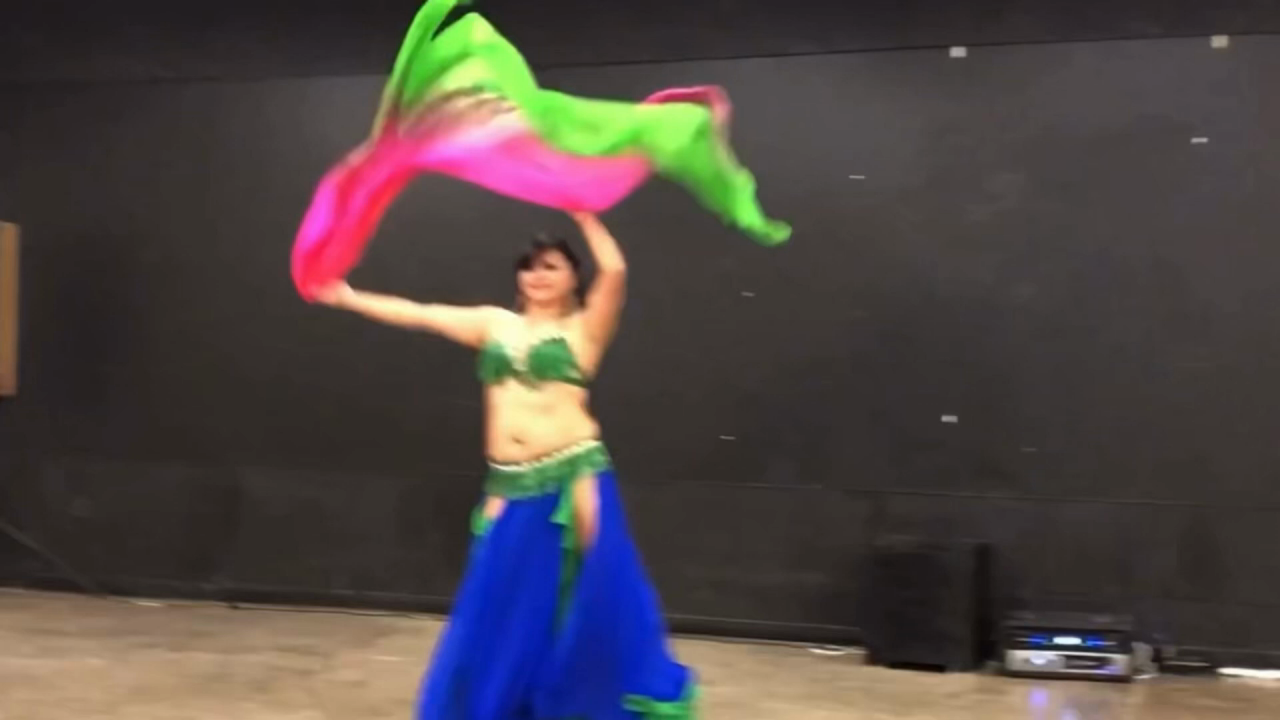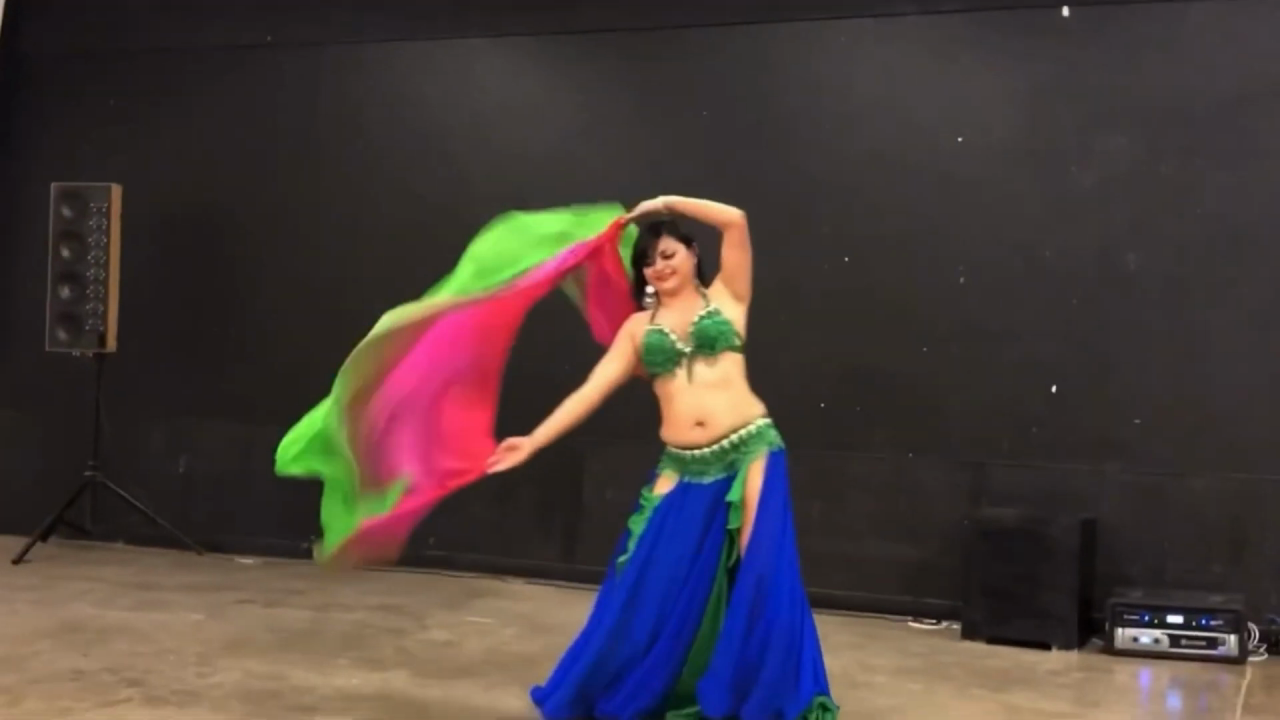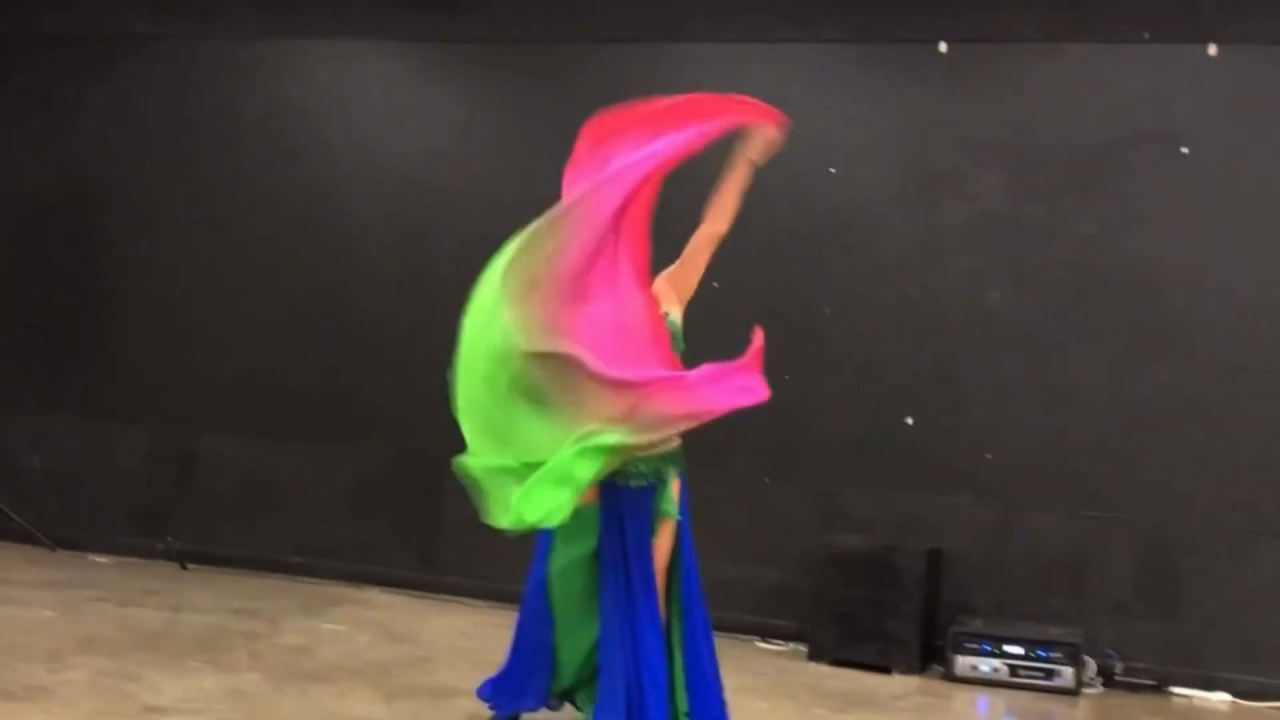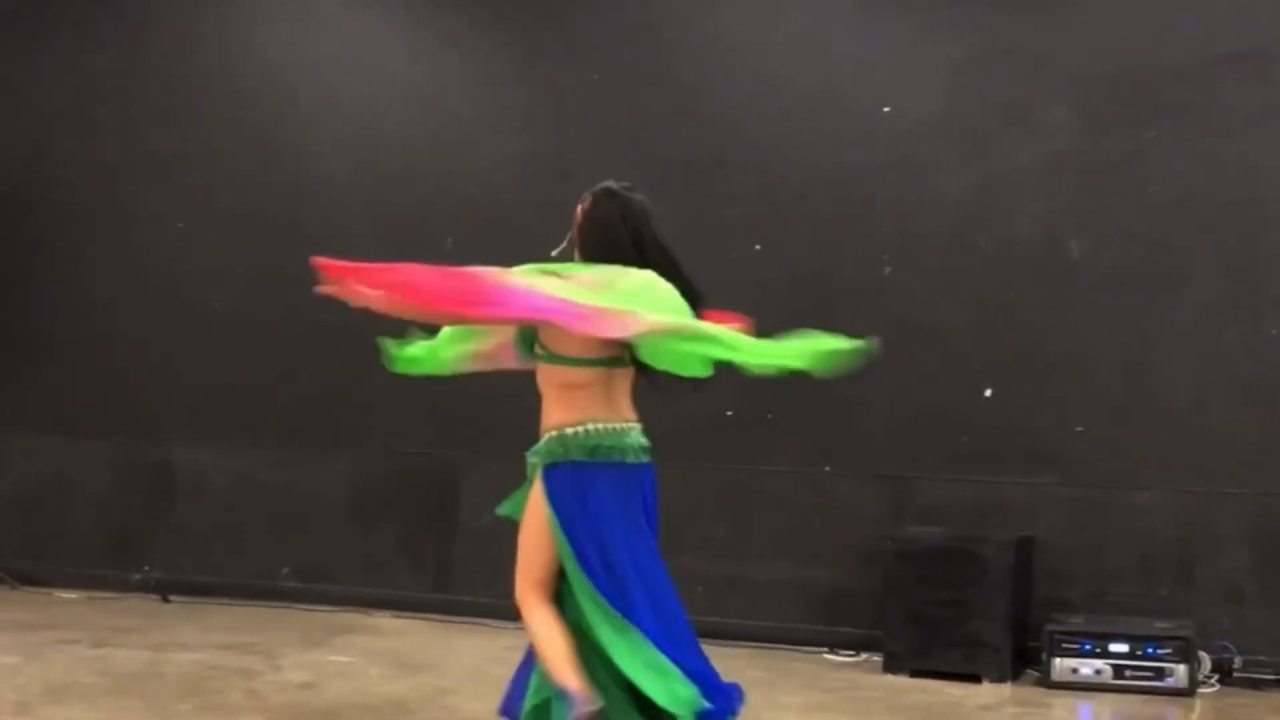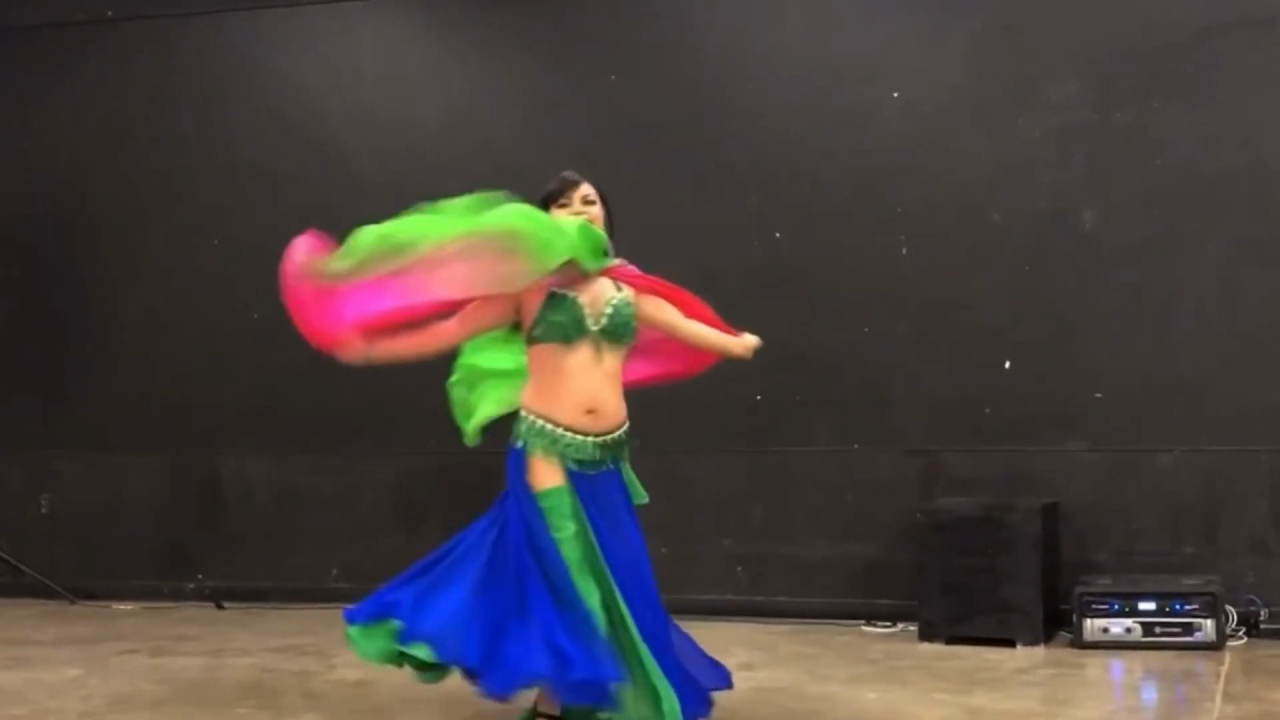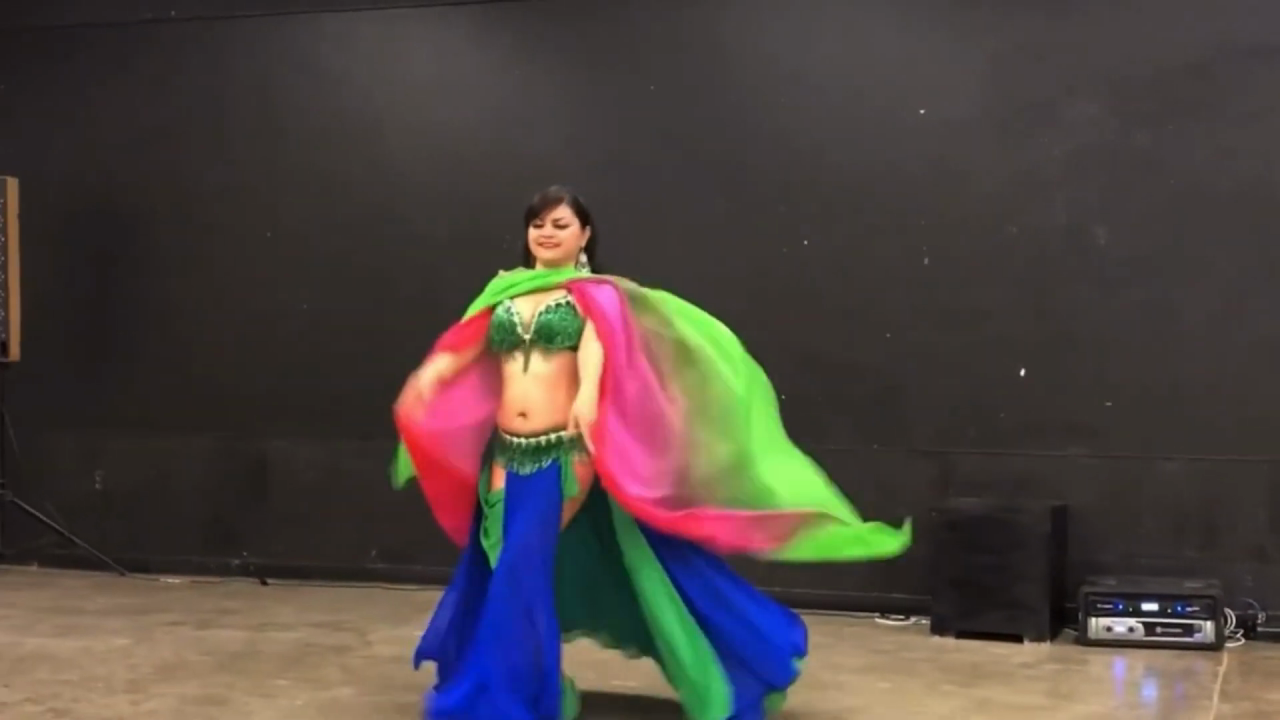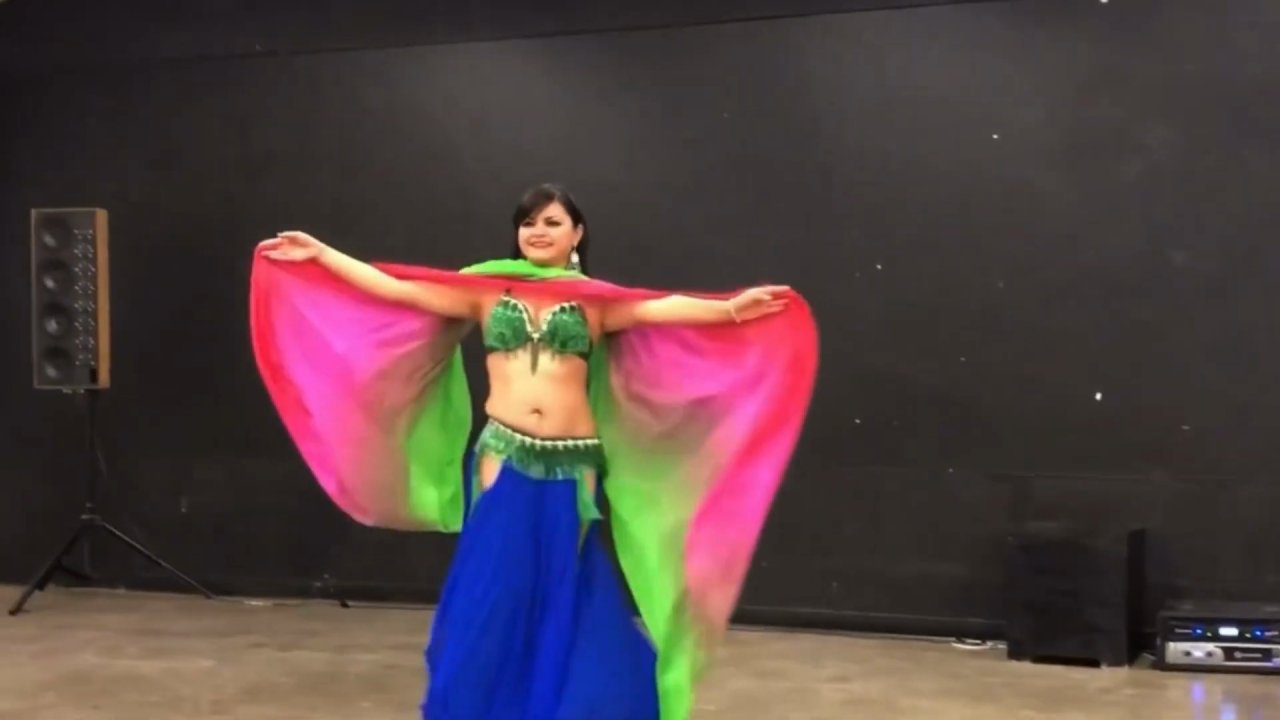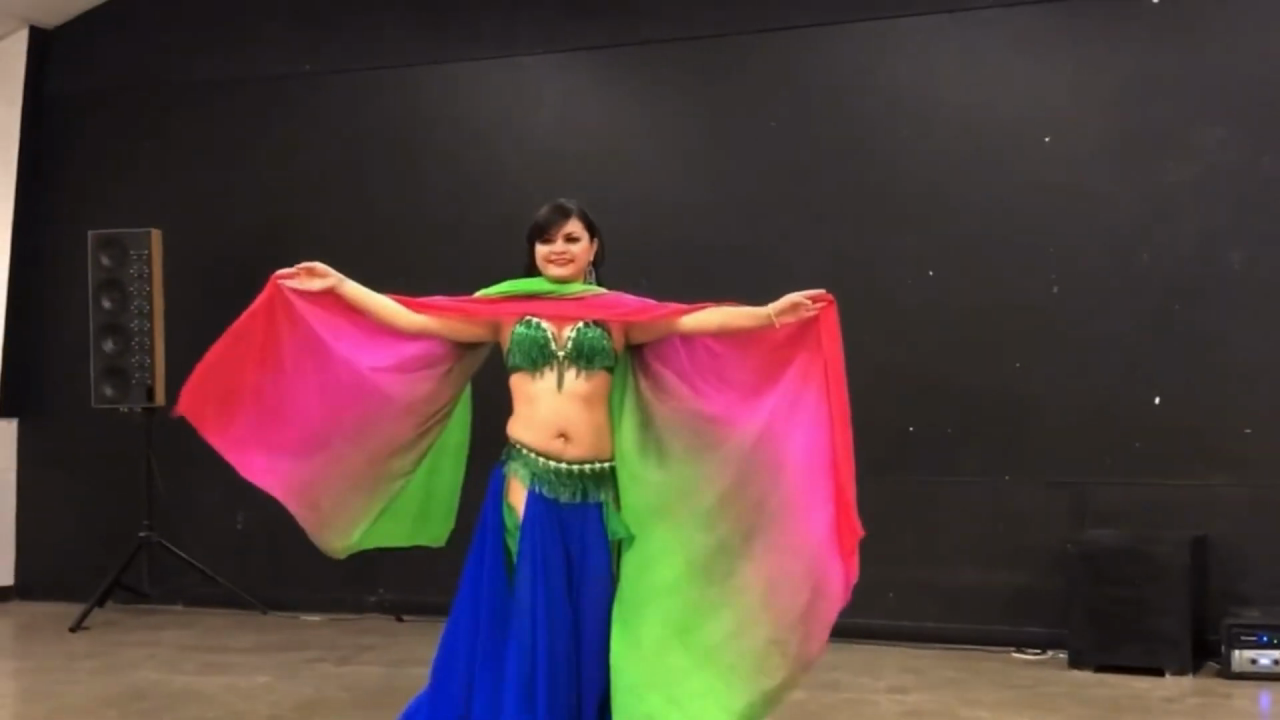
dt=0.7s
person 1, frame 1
left shoulder: (583, 331)
right shoulder: (495, 323)
left elbow: (613, 271)
right elbow: (420, 315)
left wrist: (585, 217)
right wrist: (349, 297)
left hip: (574, 471)
right hip: (510, 484)
left knee: (605, 584)
right knee: (499, 596)
person 1, frame 2
left shoulder: (726, 299)
right shoulder: (639, 326)
left elbow: (736, 221)
right elbow: (591, 390)
left wrist: (669, 203)
right wrist: (532, 441)
left hip: (748, 450)
right hip: (681, 466)
left knee: (761, 572)
right knee: (648, 574)
person 1, frame 3
left shoulder: (667, 297)
left elbow: (711, 227)
left wrist: (746, 156)
left hip: (660, 465)
right hip: (603, 462)
left knee: (652, 589)
right knee: (571, 579)
person 1, frame 4
left shoulder: (544, 289)
right shoulder: (644, 292)
left elbow: (460, 297)
left hip: (571, 460)
right hip: (628, 455)
left knee: (533, 593)
right knee: (621, 595)
person 1, frame 5
left shoulder: (624, 285)
right shoulder: (531, 282)
left elbow: (685, 326)
right elbow: (463, 328)
left wrist: (734, 345)
right wrist: (382, 347)
left hip: (607, 453)
right hip: (545, 447)
left knee: (613, 574)
right knee: (561, 573)
person 1, frame 6
left shoulder: (594, 295)
right shoulder: (504, 294)
left elbow: (596, 349)
right elbow: (461, 351)
left wrist: (588, 396)
right wrist: (427, 379)
left hip: (565, 452)
right hip: (508, 452)
left knee: (524, 571)
right knee: (508, 568)
person 1, frame 7
left shoulder: (596, 302)
right shoulder: (485, 291)
left elbow: (664, 309)
right elbow: (394, 290)
left wrist: (732, 308)
right wrist: (320, 254)
left hip: (575, 463)
right hip: (502, 456)
left knee: (561, 598)
right knee: (491, 592)
person 1, frame 8
left shoulder: (618, 313)
right shoulder: (502, 310)
left elbow: (693, 322)
right elbow: (410, 321)
left wrist: (767, 315)
right wrist: (337, 283)
left hip: (596, 487)
right hip: (526, 481)
left knee: (586, 624)
right knee: (525, 621)
